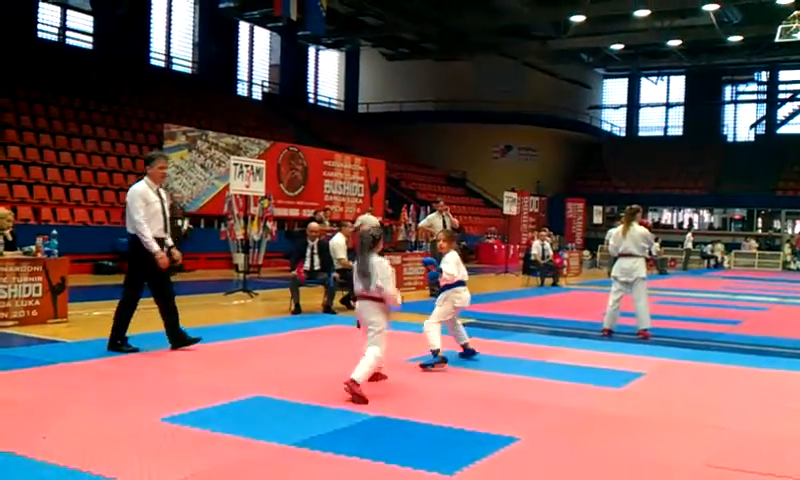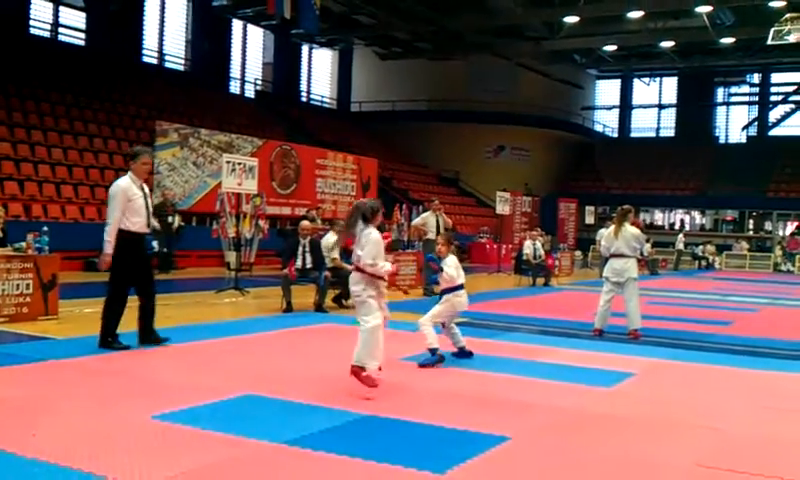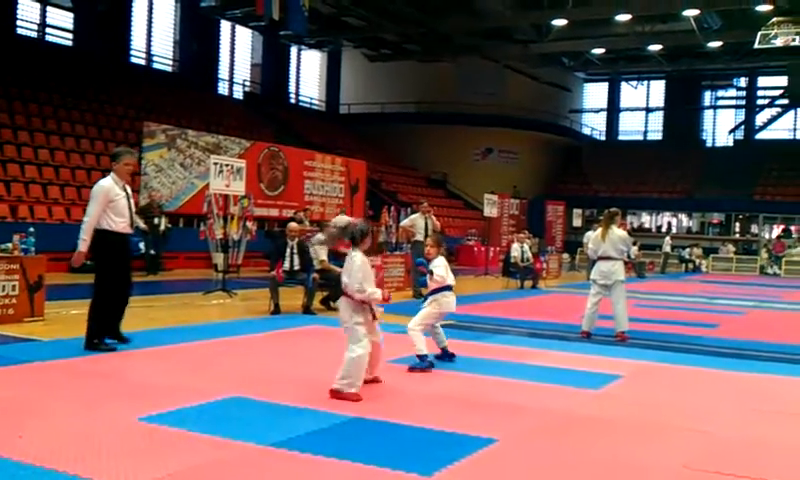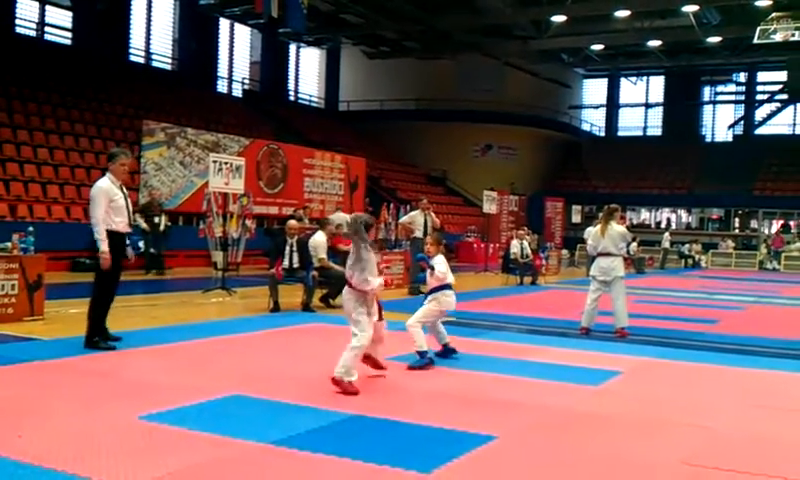
dt=0.2s
person 1, frame 1
left shoulder: (160, 192)
right shoulder: (138, 191)
right elbow: (140, 225)
left wrist: (171, 247)
right wrist: (156, 251)
left hip: (157, 247)
right hip: (142, 248)
left knee: (165, 293)
right knee: (132, 294)
left ankle: (177, 337)
right ankle: (117, 340)
person 1, frame 2
left shoulder: (143, 188)
right shoulder: (122, 186)
right elbow: (113, 220)
right wrist: (108, 251)
left hip: (139, 241)
right hip: (125, 241)
left knee: (147, 288)
right knee: (118, 290)
left ankle: (147, 333)
right ankle: (107, 338)
person 1, frame 3
left shoulder: (126, 188)
right shoulder: (104, 187)
right elbow: (90, 219)
right wrist: (82, 248)
left hip: (122, 241)
right hip: (108, 241)
left knee: (123, 288)
right knee: (104, 290)
left ankle: (111, 329)
right ankle: (94, 338)
person 1, frame 4
left shoulder: (120, 188)
right shoulder: (103, 187)
right elbow: (99, 220)
left wrist: (126, 246)
right wrist: (103, 249)
left hip: (119, 240)
right hip: (108, 241)
left knee: (110, 289)
right knee: (103, 289)
left ankle: (100, 330)
right ankle: (93, 337)
person 2, frame 1
left shoulder: (360, 261)
right shoulder: (382, 264)
right elbow: (388, 293)
right wrist: (397, 299)
left hip: (362, 306)
right hip: (375, 309)
left knee: (375, 342)
right knee: (375, 350)
left ankle: (373, 371)
right ankle: (354, 382)
person 2, frame 2
left shoulder: (363, 231)
right shoulder: (372, 235)
right elbow: (369, 263)
left wrist: (382, 243)
right wrist: (389, 268)
left hip: (370, 282)
right hip: (365, 283)
left knee: (380, 319)
right knee: (372, 323)
left ankle: (373, 356)
right ankle: (361, 366)
person 2, frame 3
left shoulder: (355, 256)
right shoulder: (358, 260)
right elbow: (358, 289)
left wrist: (374, 281)
right wrist: (380, 294)
left hip: (362, 308)
right hip: (354, 309)
left knee: (375, 342)
right knee: (359, 347)
left ankle: (366, 374)
right ankle: (341, 387)
person 2, frame 4
left shoulder: (359, 247)
right shoulder: (364, 251)
right elbow: (363, 282)
left wrist: (378, 270)
right wrist: (381, 281)
left hip: (362, 297)
right hip: (357, 298)
left knee: (378, 326)
right knee: (362, 336)
left ankle: (368, 354)
right ankle: (342, 377)
person 3, frame 1
left shoulder: (450, 257)
right shoulder: (452, 256)
left elbow: (451, 275)
right elbow: (462, 274)
left wrist: (438, 269)
right wrist: (439, 276)
left hip: (453, 295)
right hip: (459, 294)
left knee: (431, 324)
right knee: (452, 320)
left ankle: (438, 356)
right ankle: (467, 348)
person 3, frame 2
left shoulder: (449, 260)
right shoulder: (450, 260)
left elbow: (452, 277)
left wrist: (439, 268)
right wrist: (440, 280)
left hip: (453, 299)
right hip: (456, 297)
left knee: (425, 322)
right knee: (446, 323)
left ankle: (436, 354)
right ankle: (463, 350)
person 3, frame 3
left shoulder: (438, 262)
right shoulder: (436, 262)
left elbow: (441, 278)
right elbow: (443, 279)
left wrist: (428, 271)
right wrist: (428, 282)
left hip: (440, 301)
right hip: (443, 300)
left knee: (414, 327)
right knee: (431, 324)
left ankle: (424, 360)
right ankle: (446, 351)
person 3, frame 4
left shoulder: (438, 260)
right shoulder: (435, 259)
left elbow: (442, 275)
left wrist: (429, 266)
right wrist: (426, 278)
left hip: (440, 298)
right hip: (442, 297)
left knee: (413, 323)
right knee: (432, 321)
left ankle: (424, 358)
right ankle: (447, 347)
person 4, frame 1
left shoulder: (619, 230)
right shoulder: (643, 231)
left elbow: (612, 249)
right elbow: (650, 245)
left hip: (621, 264)
right hip: (637, 265)
left knee: (615, 297)
right knee: (640, 298)
left ankle: (607, 327)
right ankle: (643, 329)
person 4, frame 2
left shoulder: (611, 230)
right shoulder: (634, 232)
left elbow: (604, 249)
right elbow: (642, 246)
left hip: (613, 264)
right hip: (628, 265)
left knee: (606, 297)
right knee: (631, 299)
left ankle: (598, 327)
right ankle: (633, 329)
person 4, frame 3
left shoulder: (598, 233)
right shoulder: (621, 234)
left elbow: (591, 252)
right elbow: (628, 248)
left hip: (600, 267)
right hip: (616, 268)
left knee: (593, 299)
right knee: (619, 301)
left ankle: (586, 329)
right ankle: (621, 331)
person 4, frame 4
left shoulder: (597, 229)
right shoulder: (620, 230)
left elbow: (590, 248)
right elbow: (628, 239)
left hip: (600, 264)
right hip: (615, 264)
left knee: (593, 296)
right knee: (618, 297)
left ankle: (585, 325)
right ankle: (620, 327)
